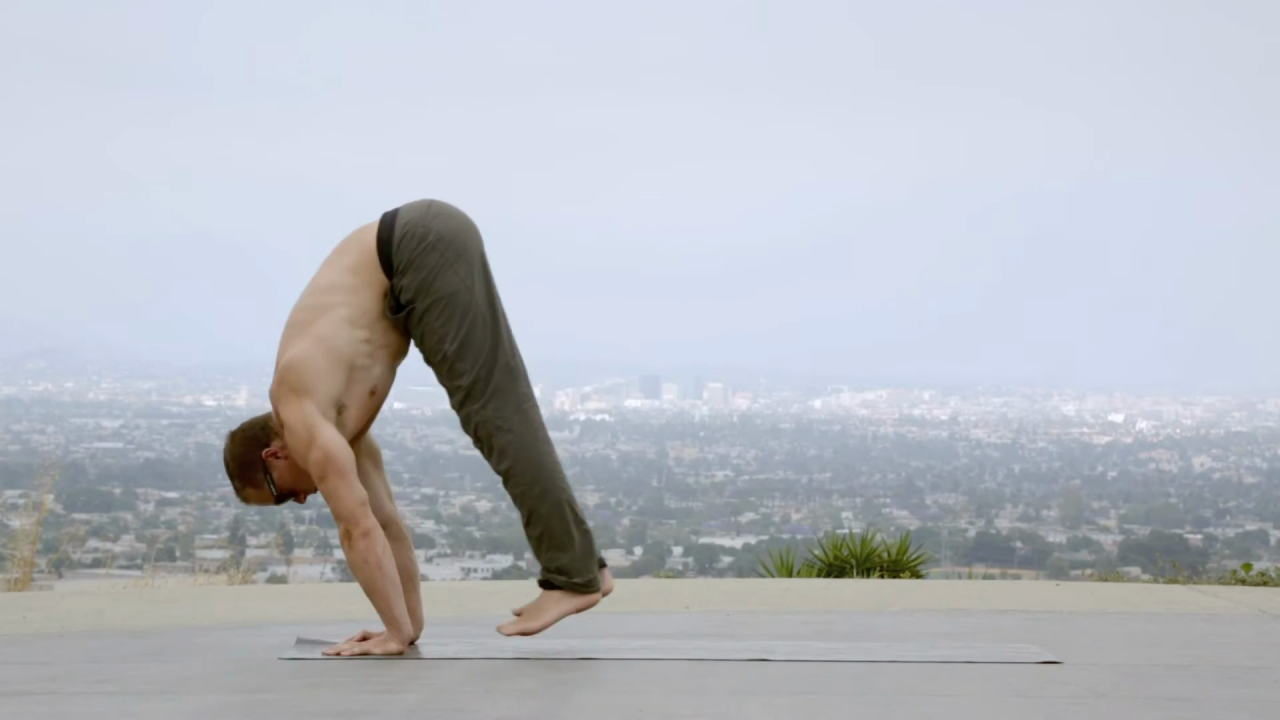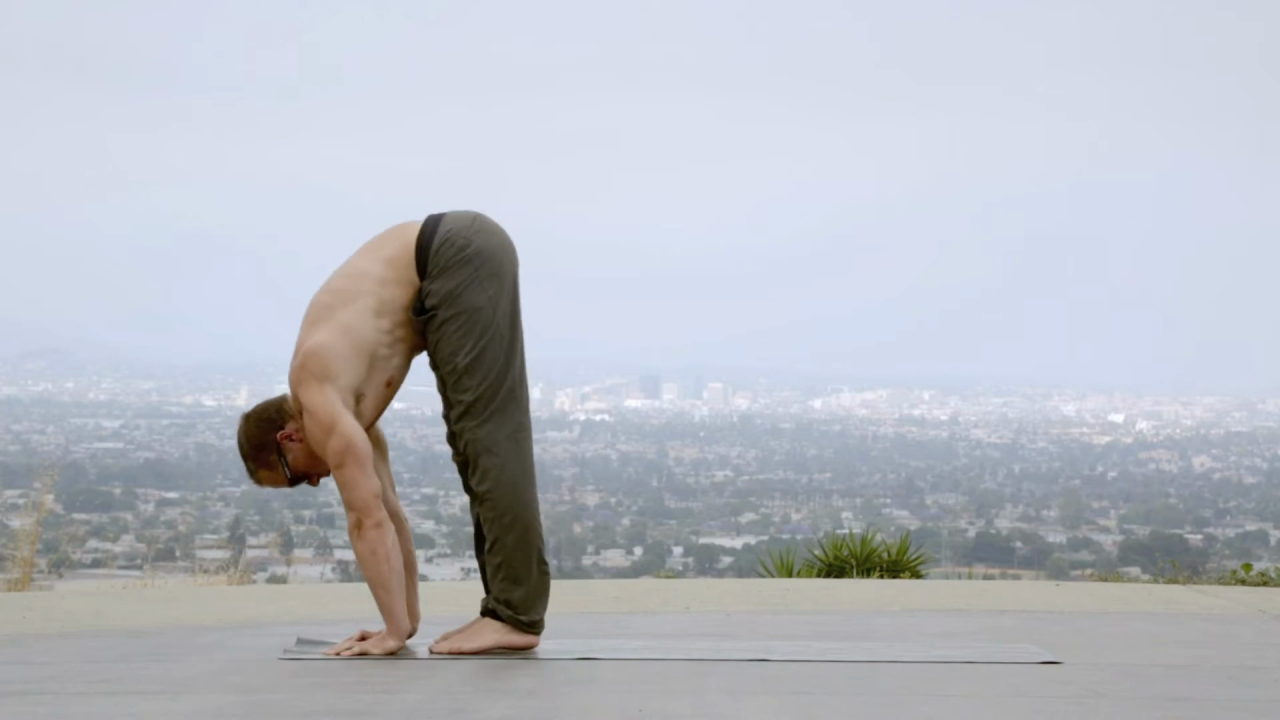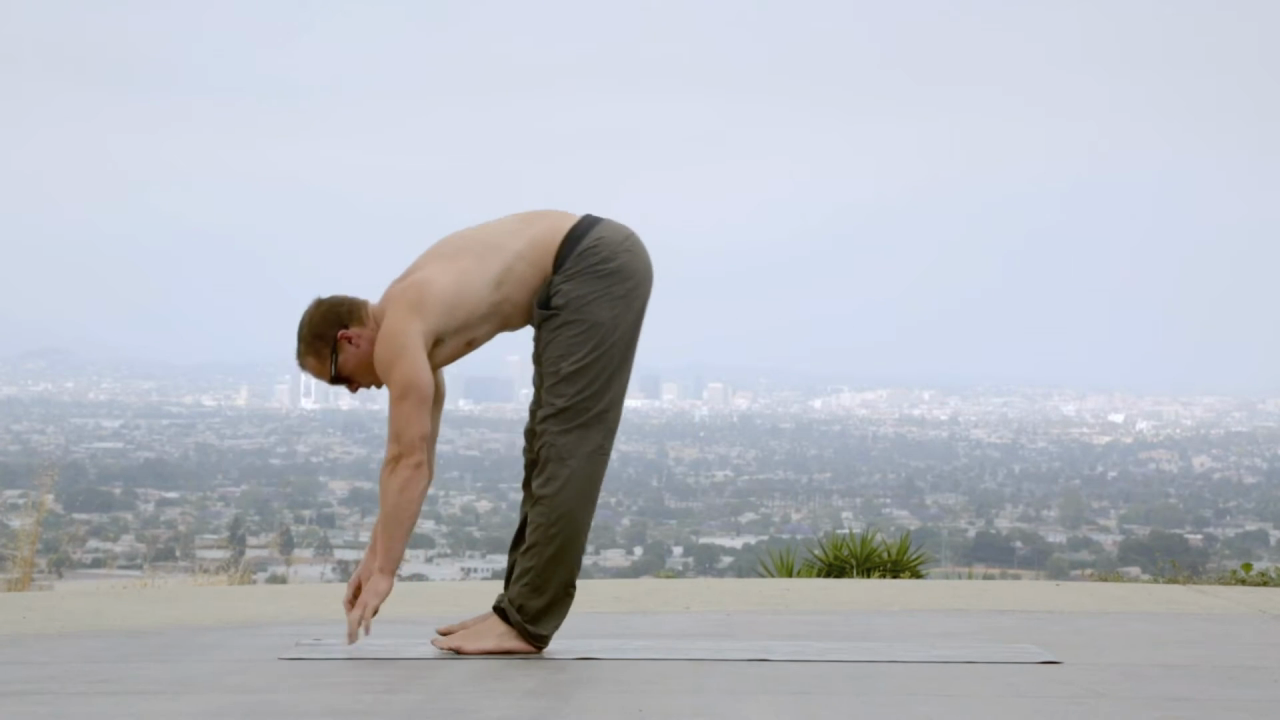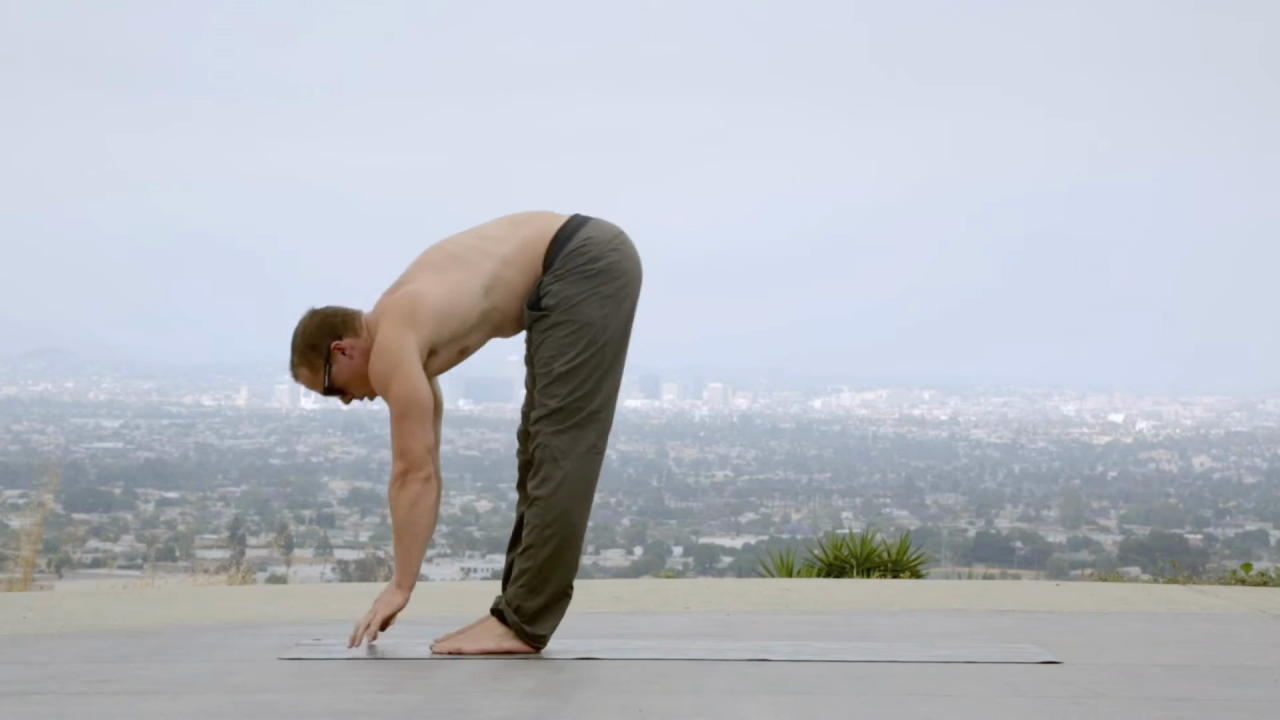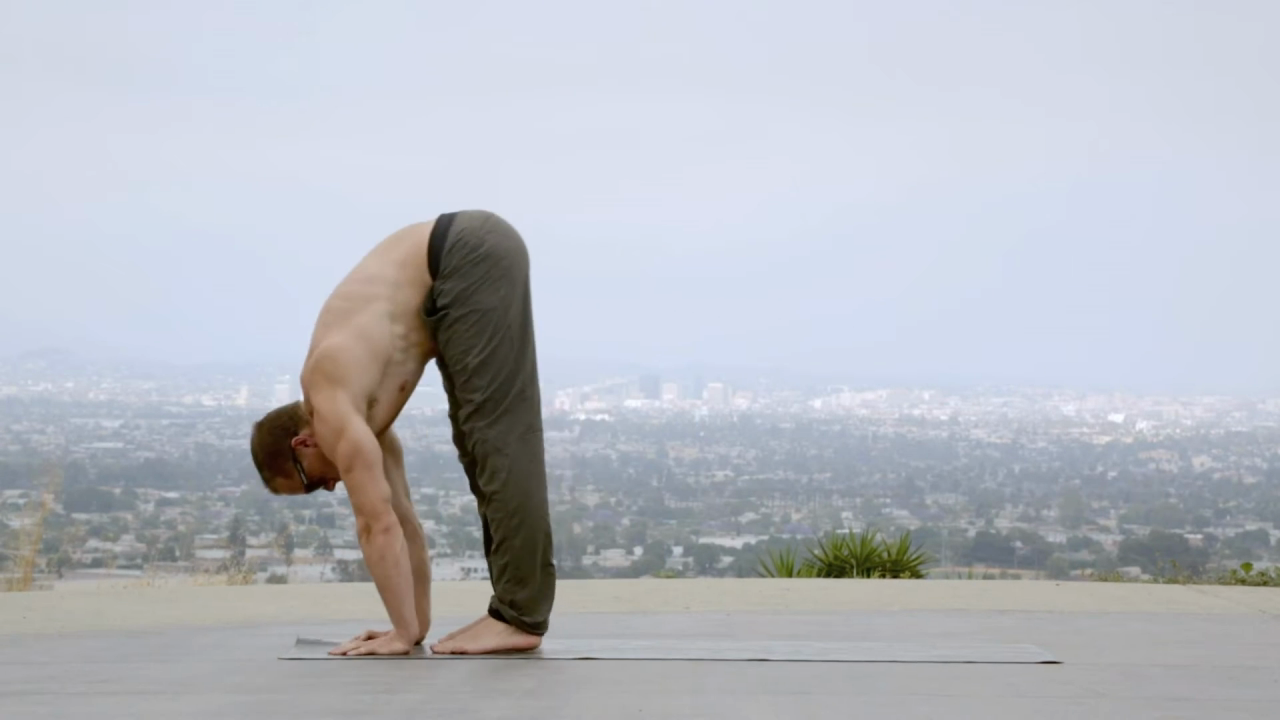
dt=0.3s
person 1, frame 1
left shoulder: (299, 421)
right shoulder: (334, 419)
left elbow: (359, 531)
right elbow: (384, 522)
left wrist: (397, 632)
right wrist: (410, 622)
left hip: (427, 242)
right hip: (432, 243)
left knee: (493, 412)
right knee: (496, 414)
left ankle: (572, 576)
right ankle: (577, 569)
person 1, frame 2
left shoulder: (319, 408)
right shoulder: (349, 403)
left elbow: (370, 521)
right elbow: (387, 515)
left wrist: (394, 629)
right wrist: (407, 619)
left hip: (462, 253)
right hip: (472, 253)
left knee: (487, 440)
right knee: (482, 441)
left ankle: (514, 614)
right ankle: (510, 609)
person 1, frame 3
left shoulder: (395, 335)
right shoulder: (417, 332)
left elbow: (408, 459)
right elbow: (414, 457)
left wrist: (384, 571)
right wrist: (375, 557)
left hip: (595, 265)
right hip: (597, 262)
left knee: (565, 447)
right knee: (554, 446)
left ankle: (523, 619)
right ankle: (521, 612)
person 1, frame 4
left shoulder: (392, 344)
right shoulder: (412, 349)
left elbow: (414, 473)
right elbow: (426, 471)
left wrist: (399, 584)
right wrist: (406, 579)
left hip: (586, 265)
right hip: (585, 263)
left knee: (559, 448)
right knee: (547, 447)
left ankle: (521, 620)
right ankle: (518, 612)
person 1, frame 5
left shoulder: (331, 414)
right shoulder: (361, 414)
left elbow: (378, 526)
right elbow: (401, 520)
left wrist: (405, 632)
right wrist: (417, 624)
left hip: (473, 254)
right hip: (484, 252)
left knee: (498, 439)
right knee: (485, 440)
left ankle: (519, 614)
right ankle: (517, 609)
